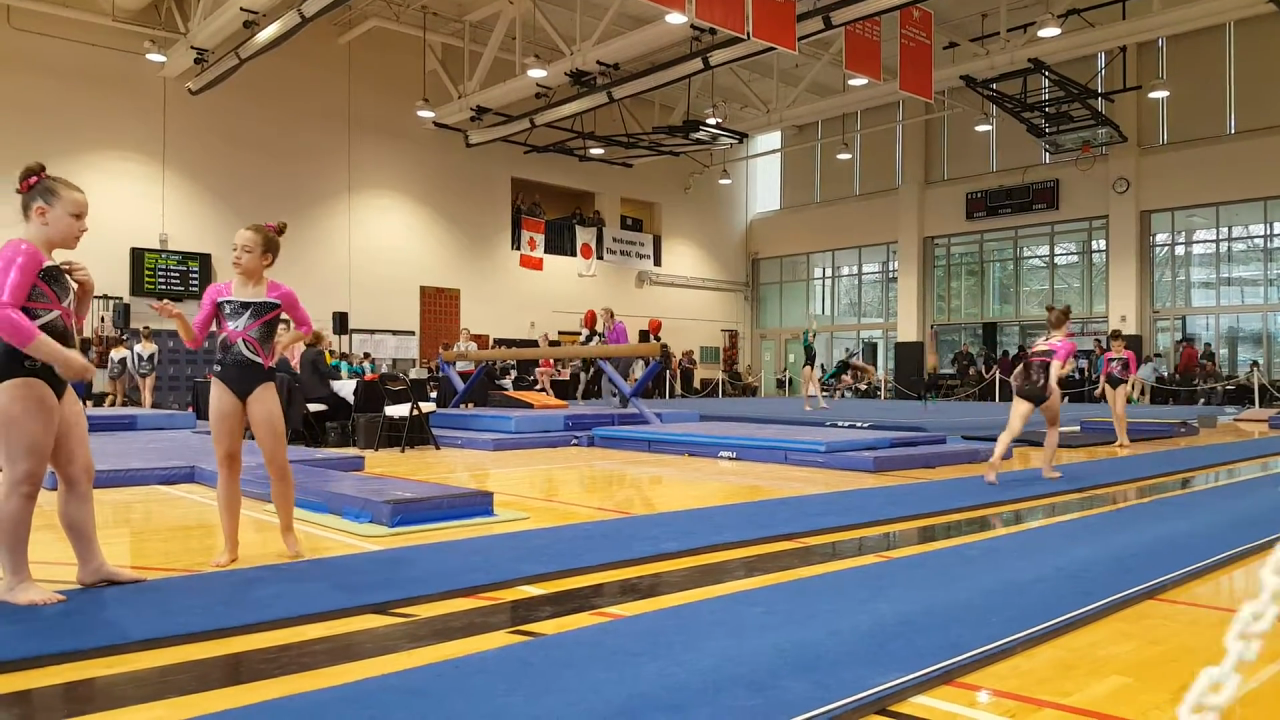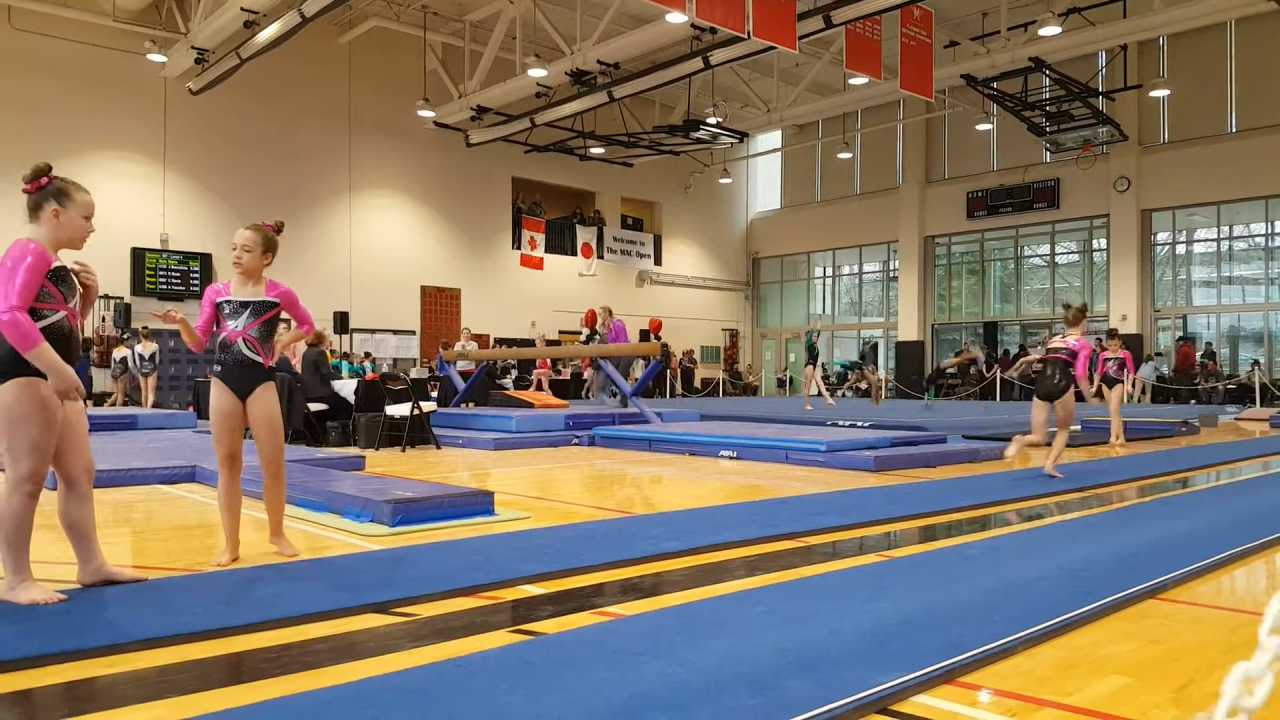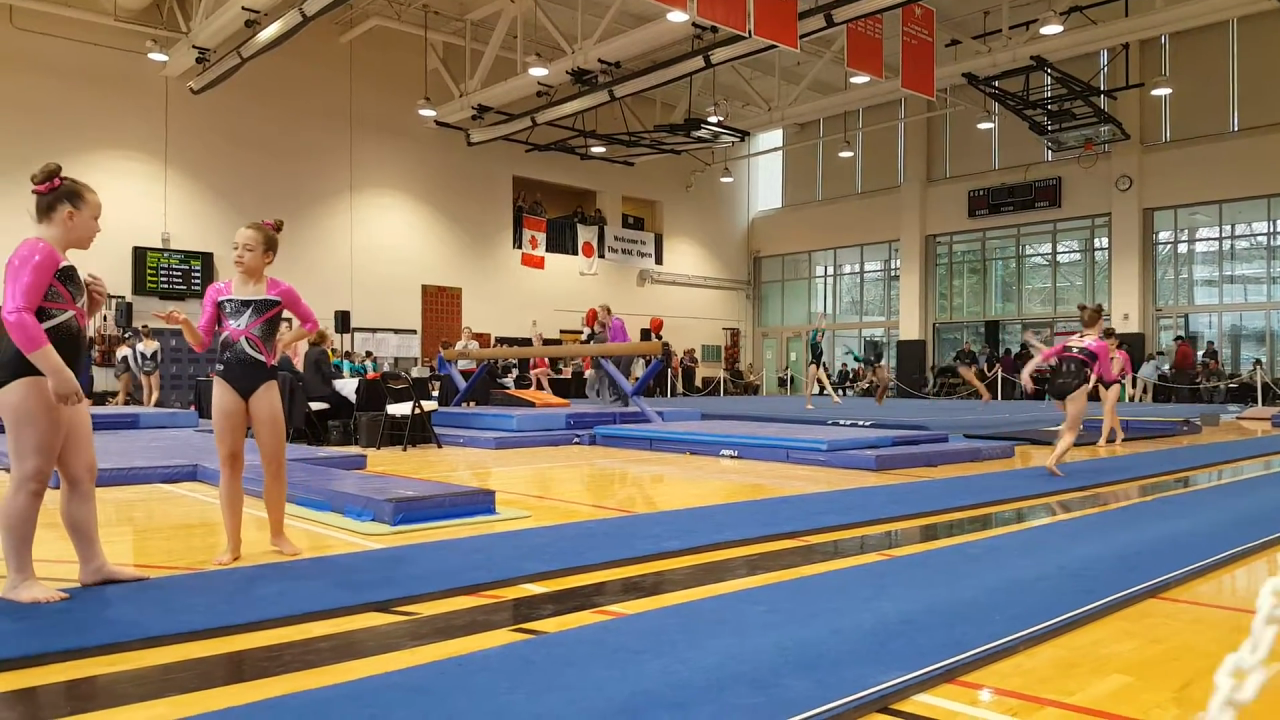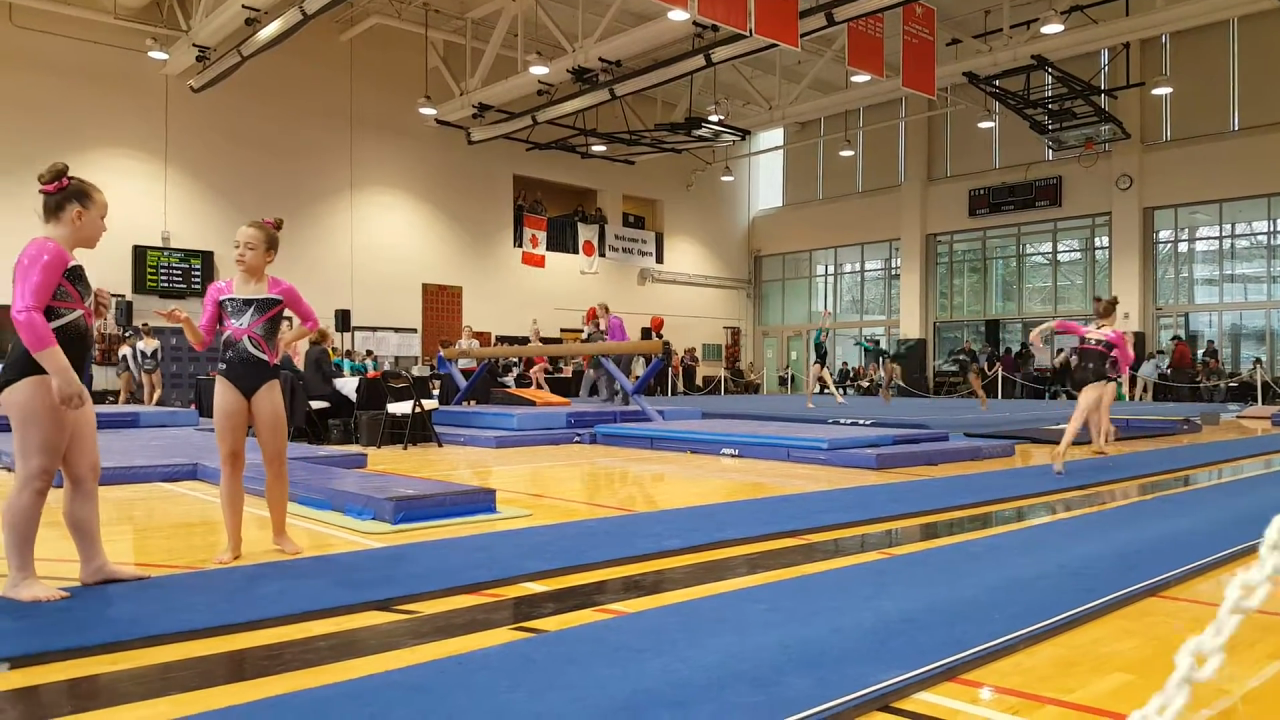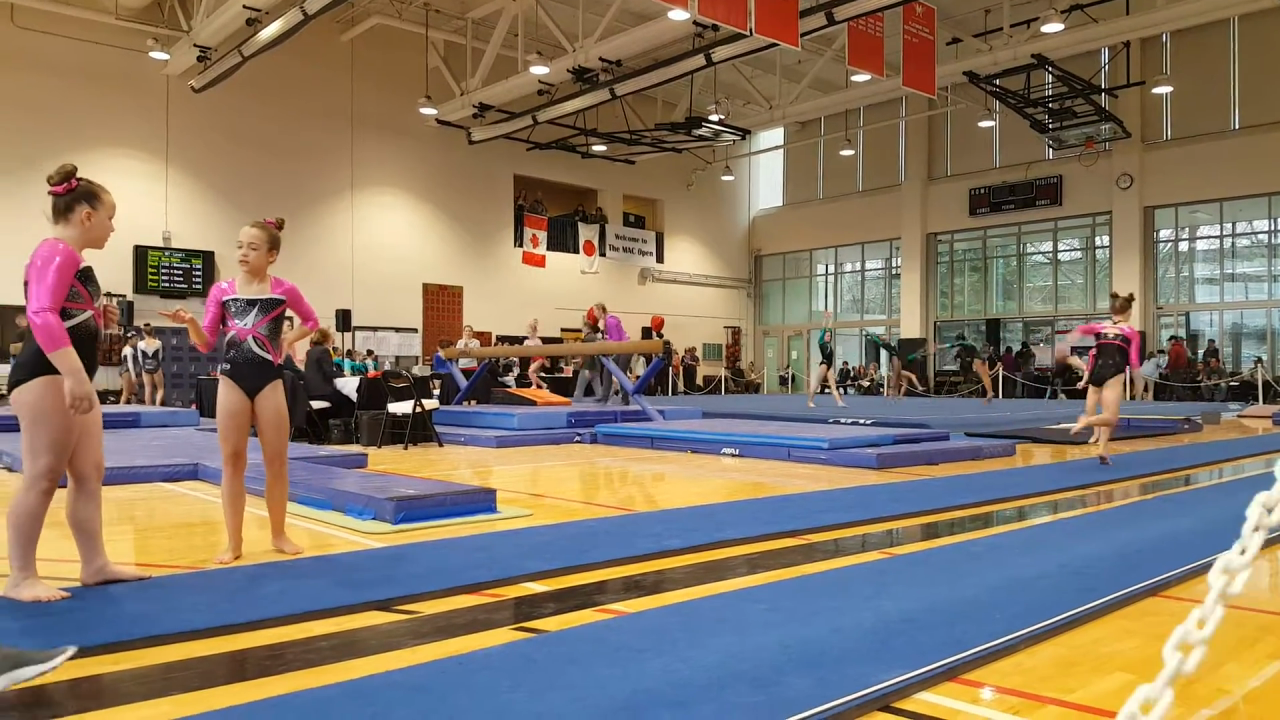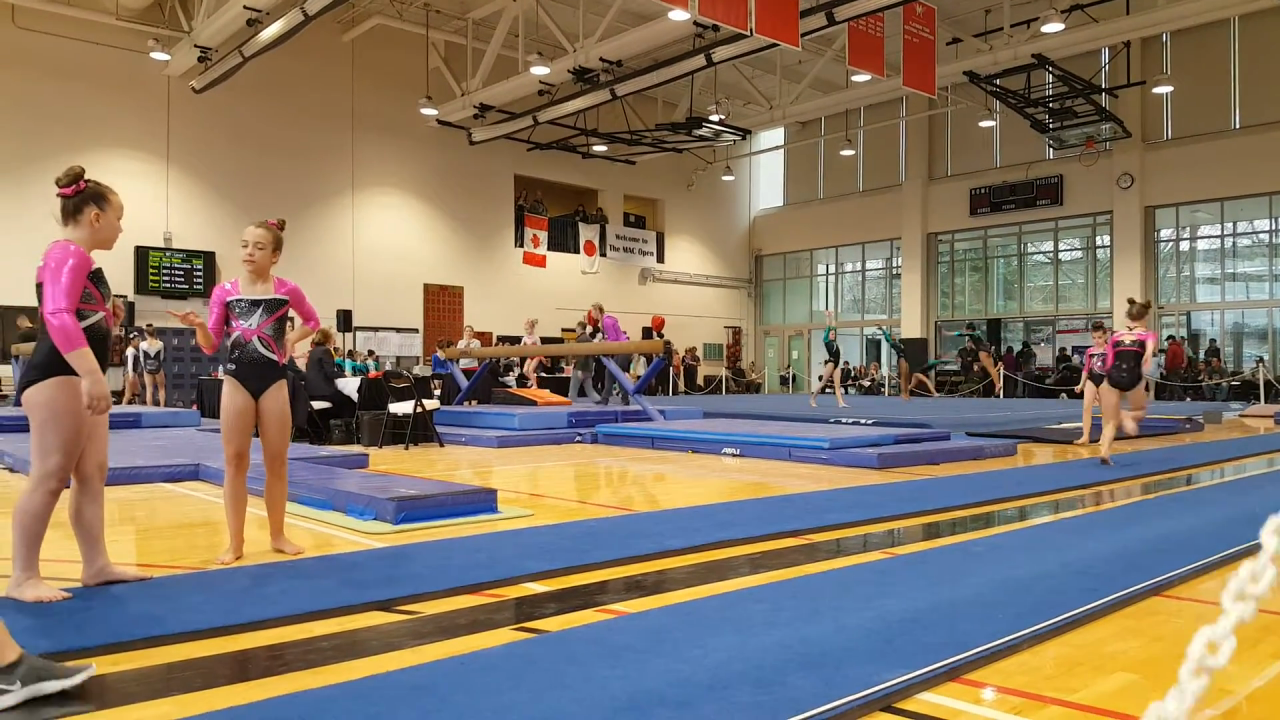
dt=0.1s
person 1, frame 1
left shoulder: (51, 264)
left elbow: (66, 322)
left wrist: (83, 292)
right wrist: (61, 356)
left hip: (51, 379)
left knee: (80, 474)
left ankle: (92, 564)
person 1, frame 2
left shoulder: (56, 264)
left wrist: (88, 294)
right wrist: (57, 368)
left hip: (54, 379)
left knee: (80, 474)
left ankle: (92, 564)
person 1, frame 3
left shoulder: (58, 260)
right shoulder: (36, 251)
left wrist: (88, 303)
right wrist: (57, 371)
left hip: (56, 377)
left knee: (82, 473)
left ankle: (93, 564)
person 1, frame 4
left shoulder: (64, 259)
right shoulder: (44, 251)
left wrist: (93, 309)
right wrist: (62, 373)
left hip: (62, 377)
right hip: (37, 377)
left knee: (86, 472)
right knee: (36, 476)
left ankle: (94, 564)
person 1, frame 5
left shoulder: (68, 258)
right shoulder: (56, 252)
right elbow: (41, 316)
left wrist: (100, 316)
right wrist: (74, 376)
left hip: (68, 377)
right hip: (45, 376)
left knee: (89, 473)
right knee: (42, 476)
left ankle: (95, 564)
right ankle: (20, 576)
person 1, frame 6
left shoulder: (76, 258)
right shoulder: (69, 254)
right elbow: (57, 318)
left wrist: (106, 317)
right wrist: (93, 376)
left hip: (75, 378)
right hip: (57, 378)
left knee: (93, 474)
right knee: (50, 477)
left ankle: (96, 564)
right ankle: (23, 577)
person 2, frame 1
left shoulder: (280, 294)
right shoulder: (216, 292)
left elbow: (305, 327)
right elbow: (194, 340)
left wrist: (281, 344)
right wrist: (179, 318)
left hip: (261, 381)
right hip: (224, 380)
left knee: (277, 463)
right knee: (227, 463)
left ankle: (287, 531)
right ankle: (230, 544)
person 2, frame 2
left shoulder: (280, 293)
right shoulder: (216, 292)
left elbow: (307, 325)
right elbow: (198, 342)
left wrist: (281, 343)
right wrist: (181, 322)
left hip: (261, 381)
right hip: (224, 380)
left knee: (274, 463)
right knee: (228, 463)
left ankle: (277, 532)
right ankle: (231, 544)
person 2, frame 3
left shoulder: (281, 291)
right shoulder: (217, 291)
left elbow: (311, 323)
right elbow: (201, 342)
left wrist: (283, 341)
right wrist: (183, 323)
left hip: (264, 379)
right hip: (227, 379)
left knee: (275, 462)
right knee: (230, 462)
left ankle: (278, 533)
right ankle: (232, 542)
person 2, frame 4
left shoulder: (282, 290)
right shoulder: (218, 290)
left elbow: (311, 321)
right elbow: (202, 341)
left wrist: (284, 340)
right wrist: (184, 322)
left hip: (266, 378)
right hip: (228, 378)
left knee: (276, 461)
right knee: (230, 461)
left ankle: (280, 532)
right ankle: (233, 541)
person 2, frame 5
left shoulder: (285, 291)
right shoulder: (221, 292)
left elbow: (311, 321)
right elbow: (206, 344)
left wrist: (288, 340)
right wrist: (190, 324)
left hip: (269, 378)
right hip: (233, 378)
left knee: (276, 461)
right knee: (232, 461)
left ankle: (279, 534)
right ankle: (233, 541)
person 2, frame 6
left shoulder: (288, 291)
right shoulder: (224, 292)
left elbow: (312, 321)
right elbow: (211, 345)
left wrist: (291, 340)
right wrist: (198, 326)
left hip: (273, 378)
right hip: (237, 378)
left knee: (277, 462)
right knee: (235, 461)
left ankle: (278, 534)
right ankle: (235, 541)
person 3, frame 1
left shoulder: (1037, 343)
right shoulder: (1067, 345)
right elbow: (1057, 364)
right wrist: (1053, 381)
left hip: (1025, 388)
right hip: (1044, 388)
left knee: (1011, 432)
right knee: (1053, 427)
left ankle: (995, 461)
right ankle: (1047, 468)
person 3, frame 2
left shoulder: (1052, 340)
right shoulder: (1084, 344)
right elbow: (1081, 374)
right wrist: (1089, 397)
left hip: (1042, 385)
right hip: (1060, 385)
left knee: (1039, 438)
right knee: (1063, 430)
left ankle: (1019, 442)
right ankle: (1050, 465)
person 3, frame 3
left shoulder: (1068, 341)
right shoulder: (1100, 345)
left elbow: (1048, 354)
right elbow: (1108, 377)
left wrist: (1027, 370)
left hip: (1056, 384)
right hip: (1074, 385)
left knee: (1071, 425)
right knee: (1072, 432)
right ankle: (1052, 461)
person 3, frame 4
left shoulder: (1084, 330)
right shoulder: (1117, 335)
left elbow: (1062, 324)
right elbow: (1125, 363)
left wrist: (1040, 329)
right wrist: (1129, 348)
left hip: (1078, 376)
right hip: (1095, 377)
left knee: (1093, 411)
right knee: (1078, 420)
left ankle: (1098, 443)
right ankle: (1060, 451)
person 3, frame 5
left shoulder: (1098, 327)
right shoulder: (1131, 332)
left elbow: (1082, 329)
right elbow: (1134, 361)
left wrist: (1070, 339)
left hip: (1096, 373)
right hip: (1113, 374)
right knee: (1109, 418)
left ankle: (1103, 451)
right ankle: (1085, 421)
person 3, frame 6
left shoulder: (1115, 335)
right shoulder: (1148, 334)
right elbow: (1151, 342)
right wrist: (1148, 353)
left hip: (1113, 377)
right hip: (1132, 376)
left knee: (1110, 420)
right knee: (1140, 411)
left ankle: (1105, 452)
right ankle: (1127, 416)
